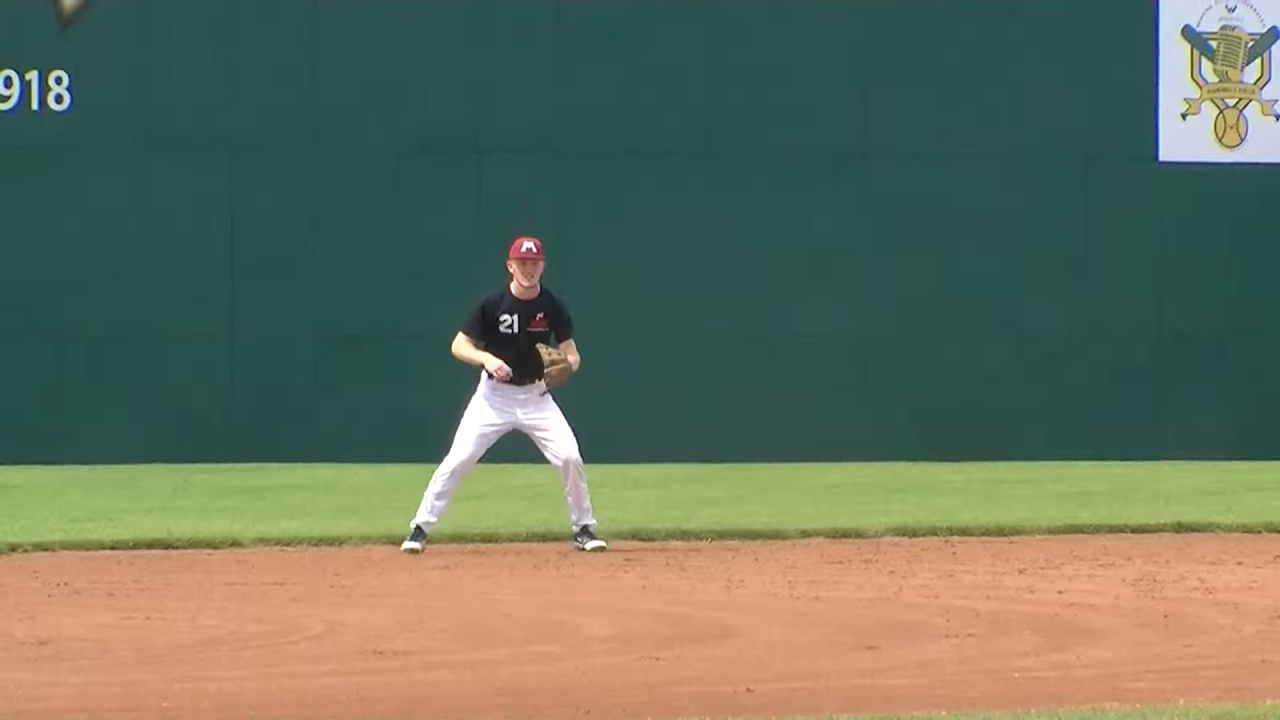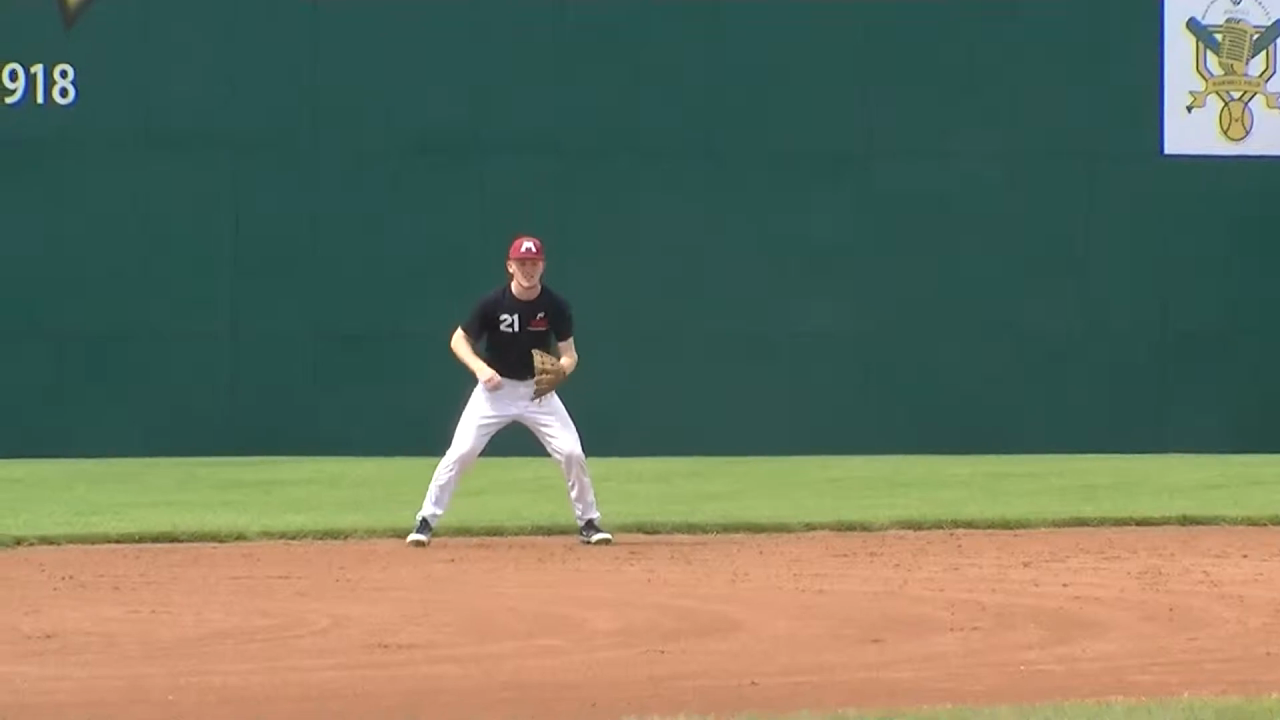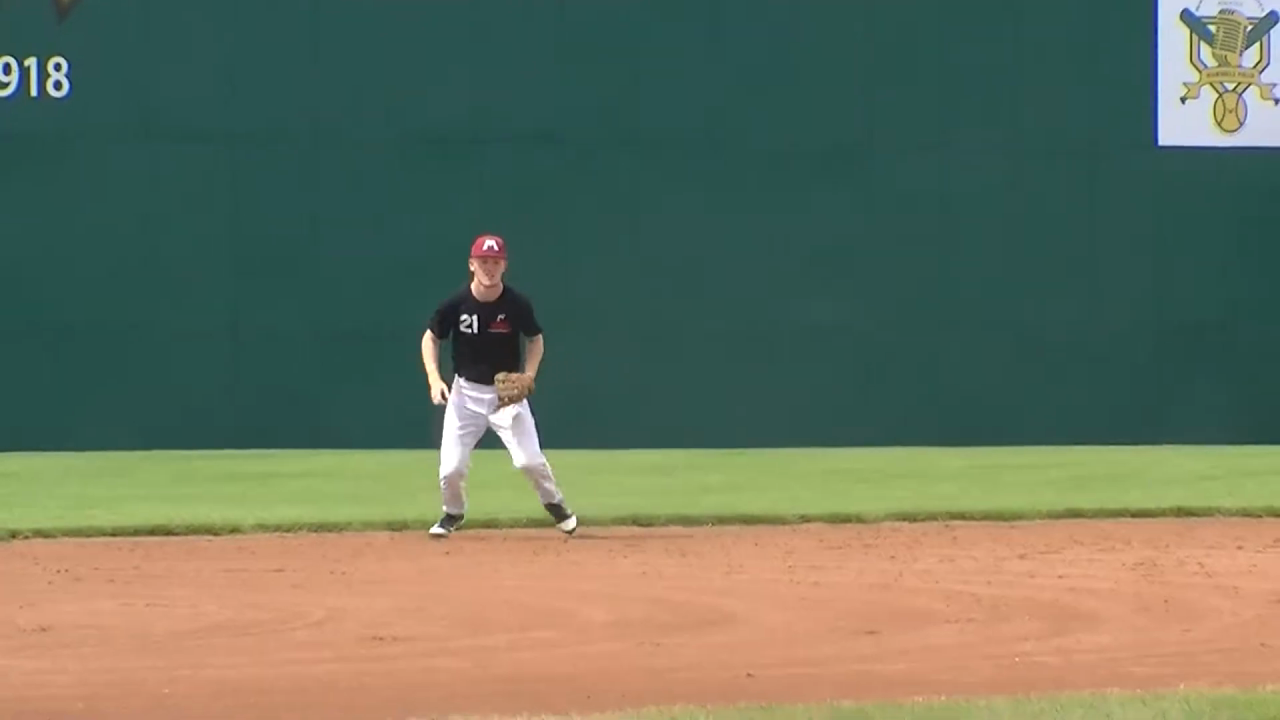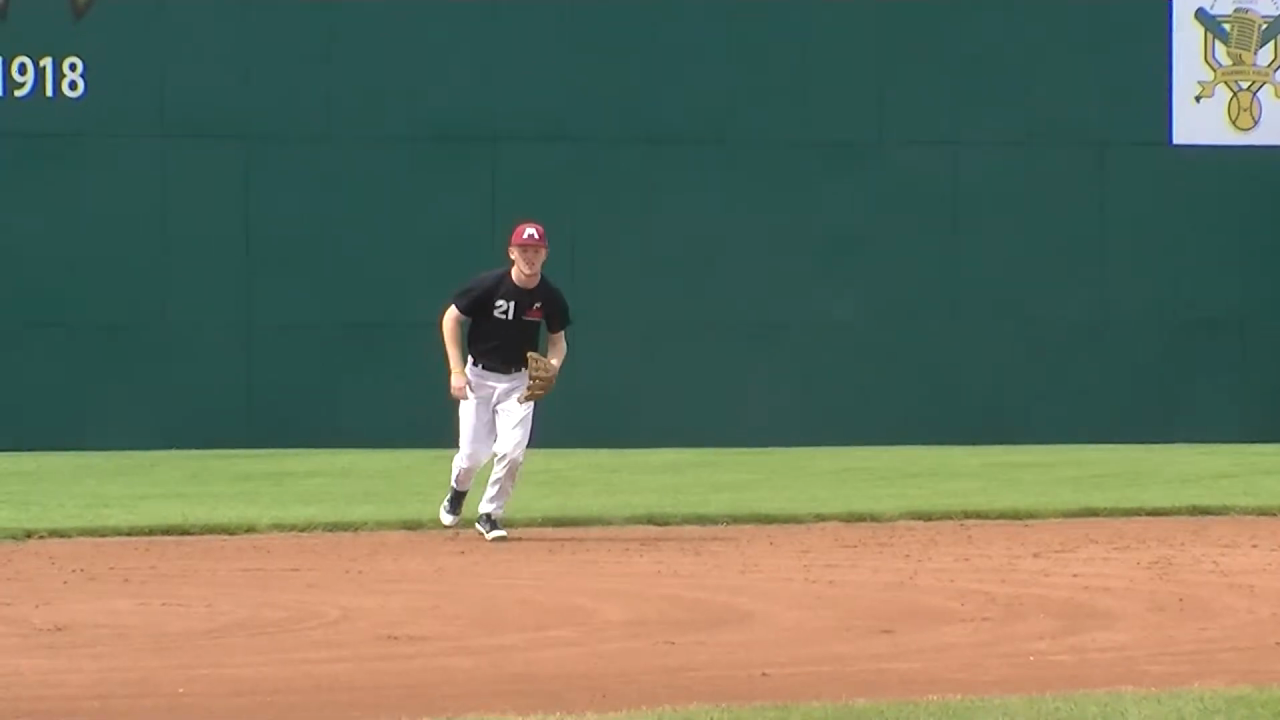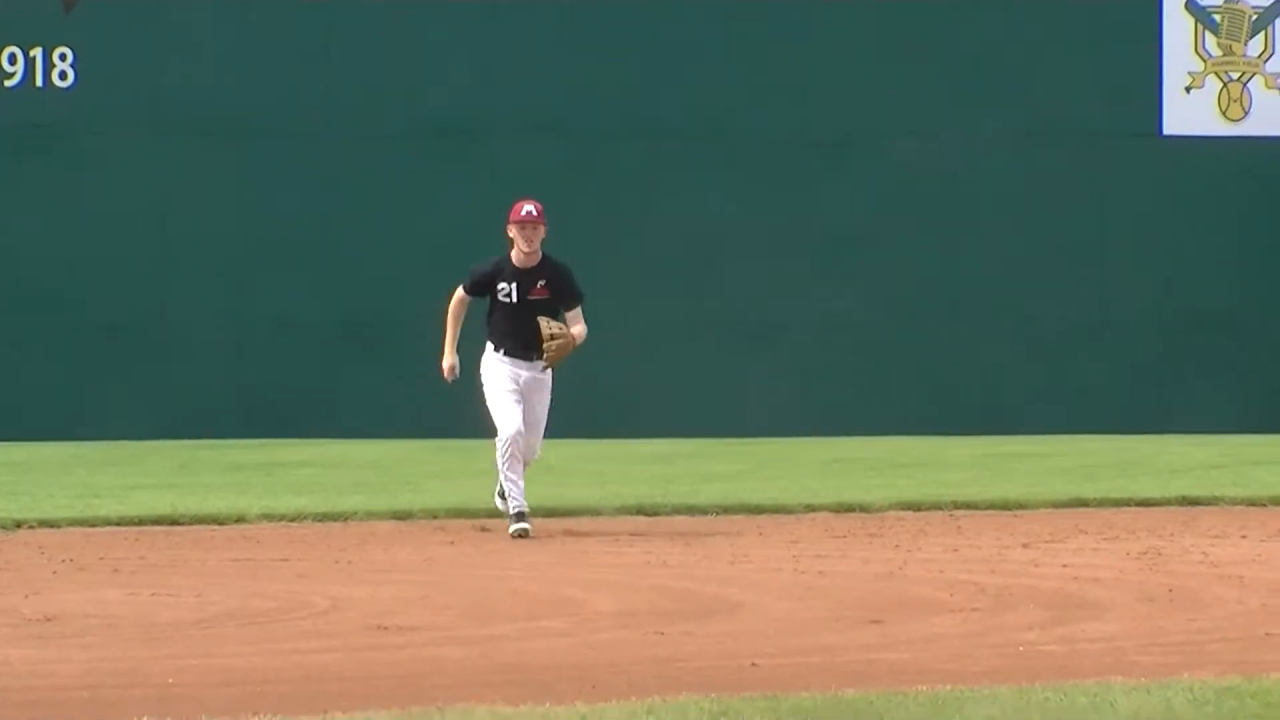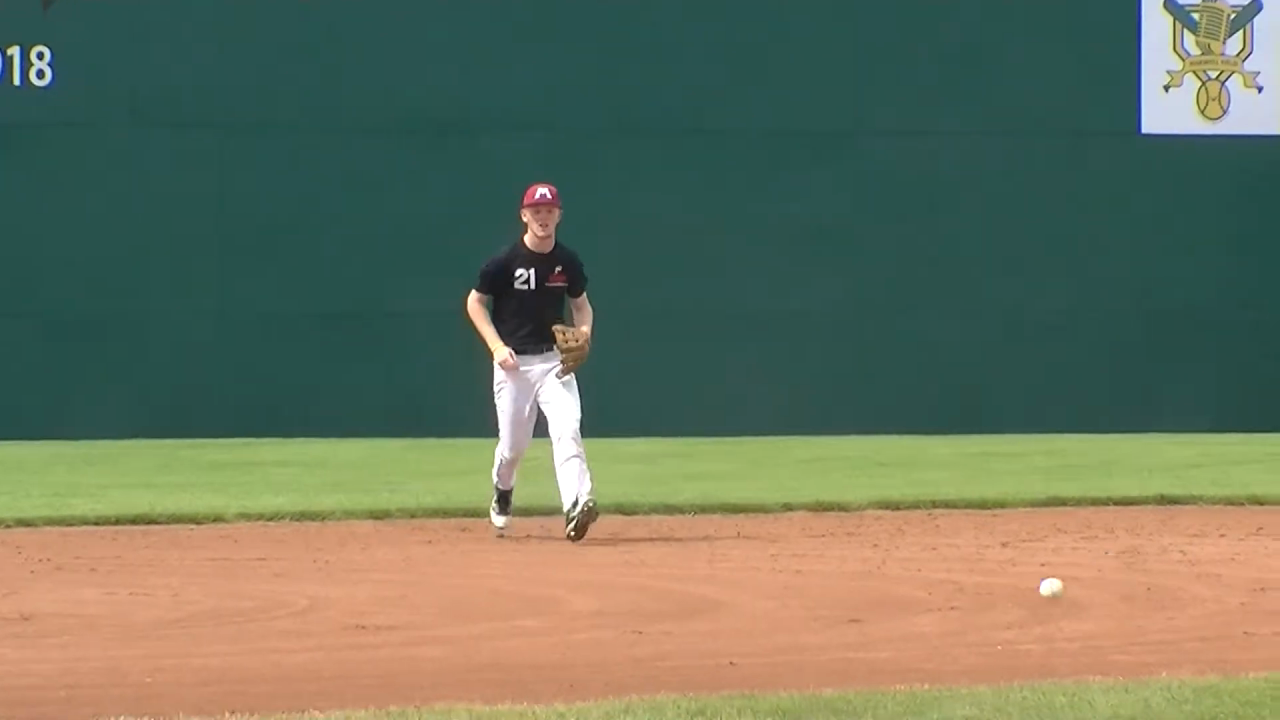
dt=0.3s
person 1, frame 1
left shoulder: (554, 308)
right shoulder: (491, 303)
left elbow: (571, 354)
right elbow: (459, 346)
left wrist: (568, 365)
right wrist: (487, 358)
left hip: (535, 395)
right hip: (494, 393)
left knee: (570, 457)
right knee: (458, 460)
left ankle: (583, 529)
right ankle: (420, 528)
person 1, frame 2
left shoulder: (555, 305)
right shoulder: (493, 302)
left elbow: (569, 354)
right elbow: (458, 340)
left wrist: (561, 370)
right wrist: (480, 367)
left hip: (537, 389)
right hip: (495, 388)
left knee: (572, 452)
right knee: (459, 453)
left ankle: (588, 522)
right ankle: (426, 521)
person 1, frame 3
left shoulder: (519, 304)
right shoulder: (454, 304)
left elbow: (535, 342)
right elbow: (430, 339)
left wrist: (527, 379)
right wrist: (434, 379)
right hip: (467, 392)
left knee: (530, 461)
right knee: (451, 469)
left ankle: (553, 502)
right ankle: (453, 513)
person 1, frame 4
left shoulder: (551, 296)
right shoulder: (488, 285)
left elbow: (558, 341)
right elbow: (450, 318)
left wrist: (553, 366)
right wrist: (456, 371)
left hip: (520, 380)
right hip: (480, 377)
left knee: (511, 452)
right knee: (473, 456)
left ankle: (489, 515)
right ankle: (458, 490)
person 1, frame 5
left shoulder: (558, 274)
right shoulder: (491, 271)
left elbow: (578, 324)
right elbow: (460, 299)
left wrist: (572, 337)
right wrist: (449, 350)
left hip: (539, 368)
right hip: (499, 363)
left knee: (527, 446)
right knee: (512, 431)
left ankle: (507, 487)
right ankle: (517, 511)
person 1, frame 6
left shoulder: (568, 260)
right shoulder: (504, 260)
left elbow: (581, 304)
right elbow: (475, 303)
left wrist: (584, 332)
right wrist: (497, 345)
left hip: (554, 360)
right hip: (514, 363)
left knee: (567, 428)
right knee: (513, 446)
left ankle: (577, 507)
right ankle: (502, 492)
